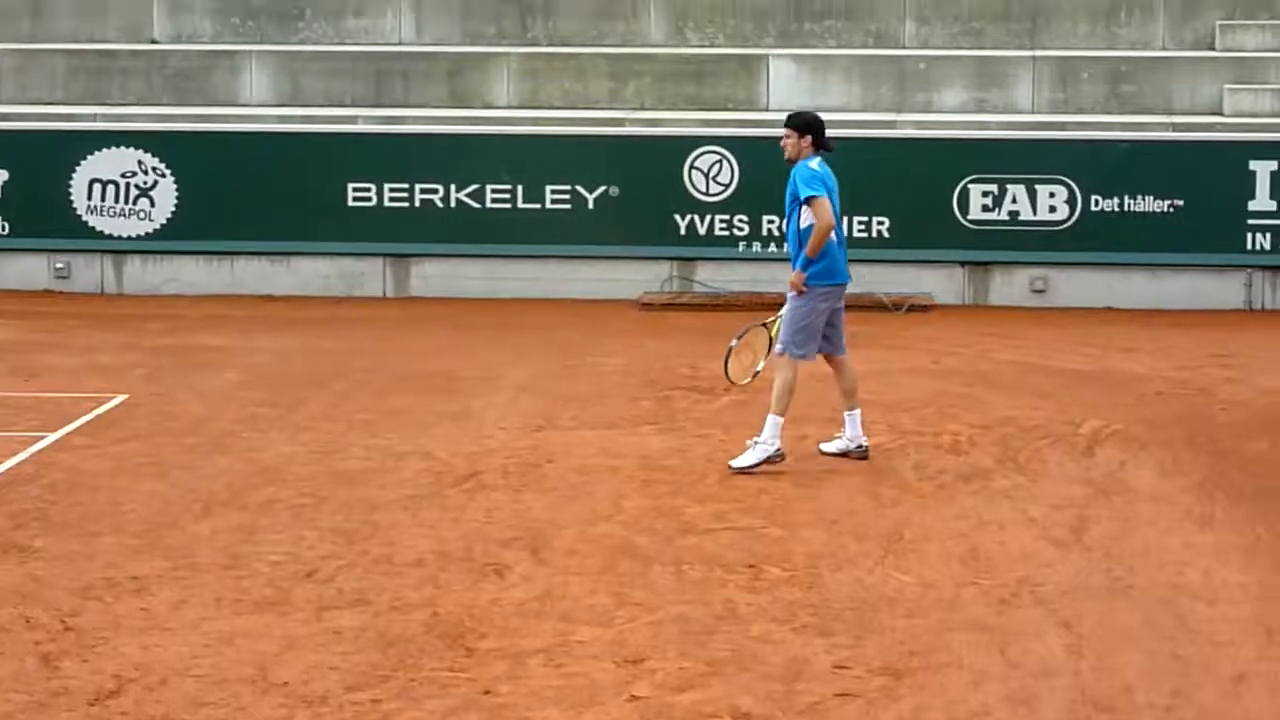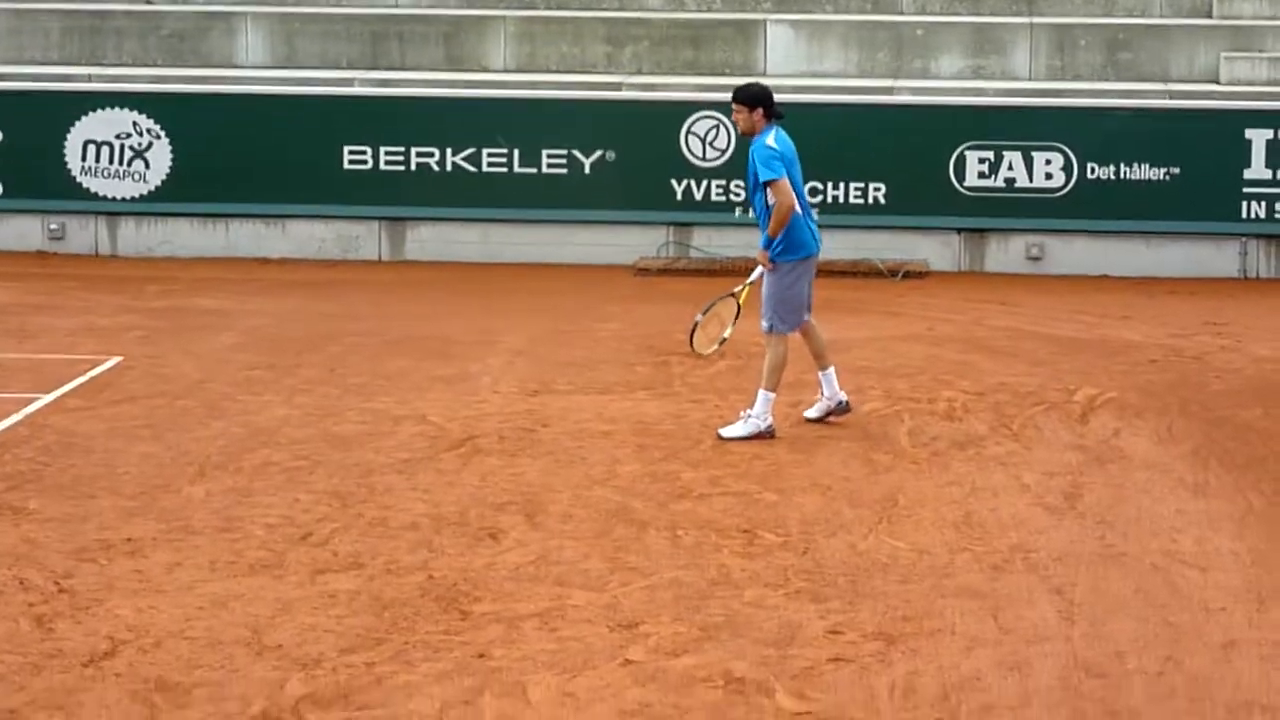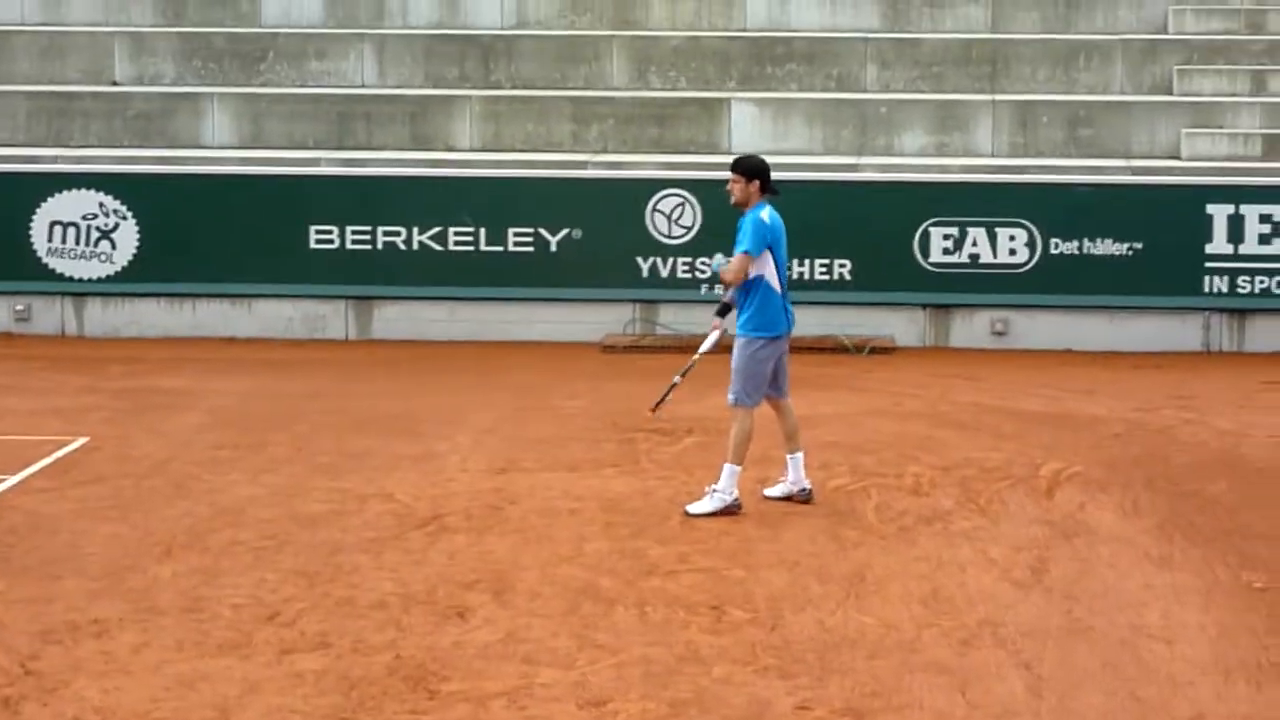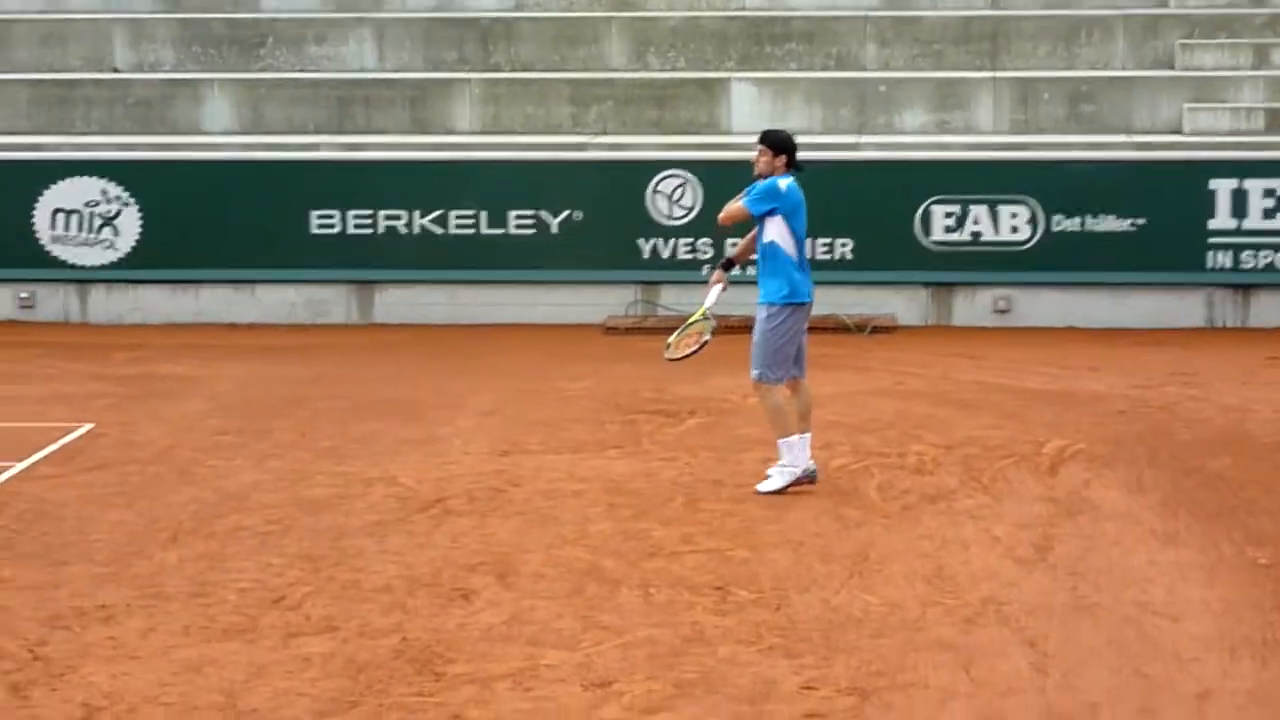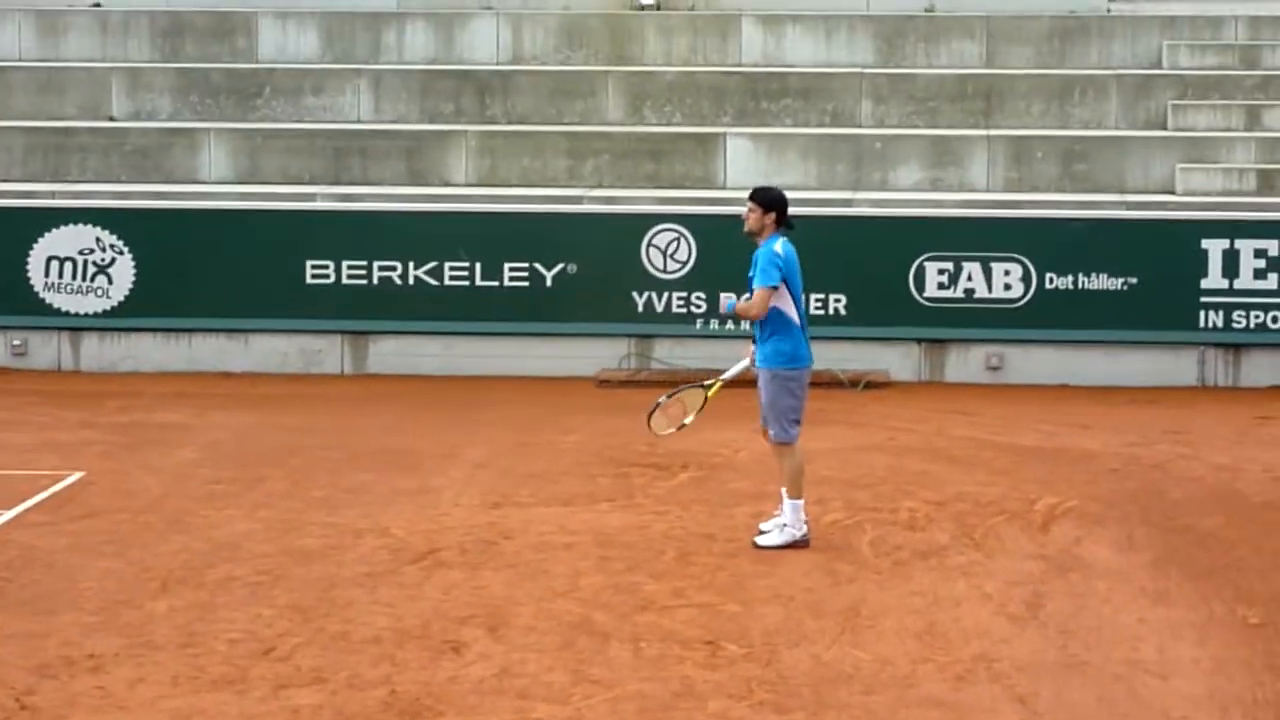
dt=0.4s
person 1, frame 1
left shoulder: (806, 172)
right shoulder: (820, 171)
left elbow: (826, 223)
left wrist: (801, 268)
left hip: (815, 279)
right hip: (831, 277)
left knee: (786, 356)
right knee: (836, 355)
left ankle: (769, 443)
right ankle: (855, 437)
person 1, frame 2
left shoulder: (764, 149)
right shoulder: (777, 138)
left elbow: (785, 204)
left wrist: (766, 245)
left hip: (787, 251)
right hip: (802, 245)
left knee: (775, 332)
right knee: (802, 322)
left ankle: (760, 418)
right ankle: (833, 395)
person 1, frame 3
left shoulder: (757, 221)
right shoulder: (762, 218)
left elbow: (735, 275)
left wrist: (723, 266)
right wrist: (725, 307)
left hip: (760, 327)
right hip: (774, 322)
left knee: (741, 406)
right knee: (778, 399)
left ankle: (726, 492)
right ankle: (797, 481)
person 1, frame 4
left shoulder: (774, 188)
right shoulder: (783, 190)
left elbow: (725, 217)
right elbow: (758, 234)
left wrist: (750, 189)
right wrist: (727, 264)
left hip: (781, 298)
right hip: (791, 296)
left knee: (766, 379)
right knee: (792, 379)
left ankle: (794, 464)
right ankle: (800, 460)
person 1, frame 5
left shoulder: (769, 254)
right shoulder: (781, 249)
left elbow: (757, 310)
left wrist: (731, 307)
right wrist: (759, 343)
left hip: (782, 360)
right hip: (781, 356)
left knee: (783, 440)
right knee: (774, 435)
left ankle: (795, 527)
right ankle: (791, 514)
